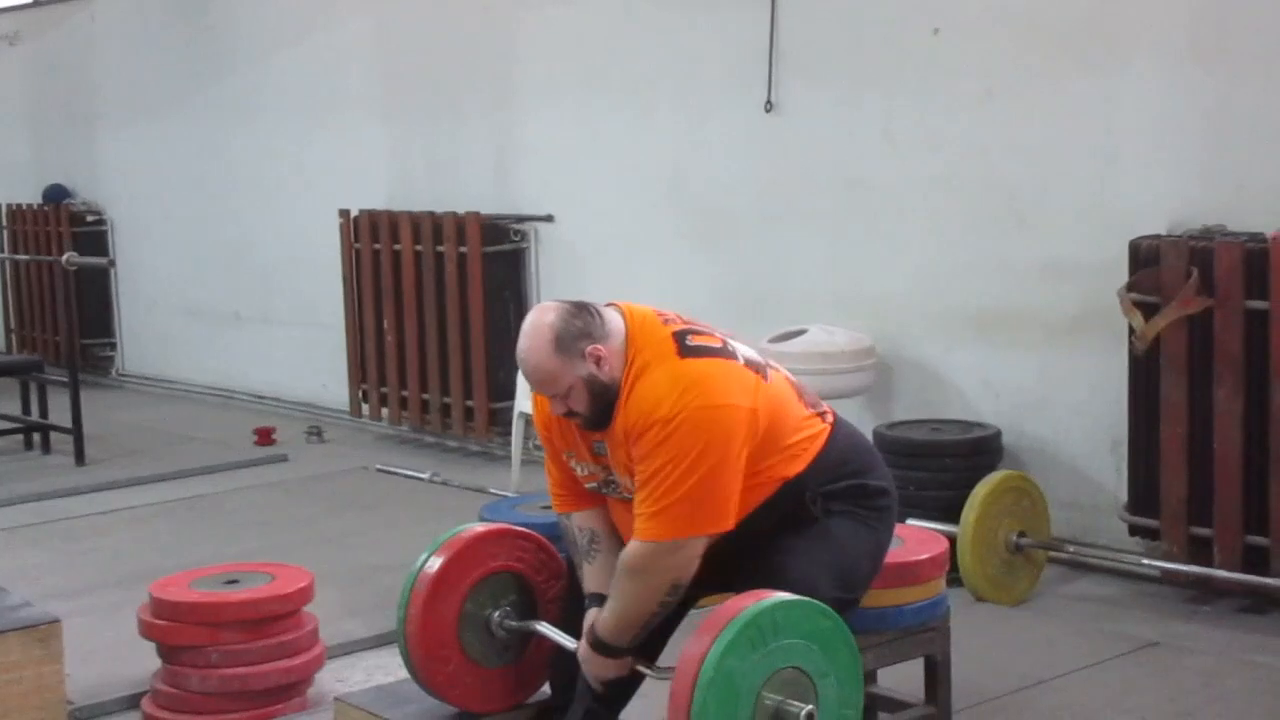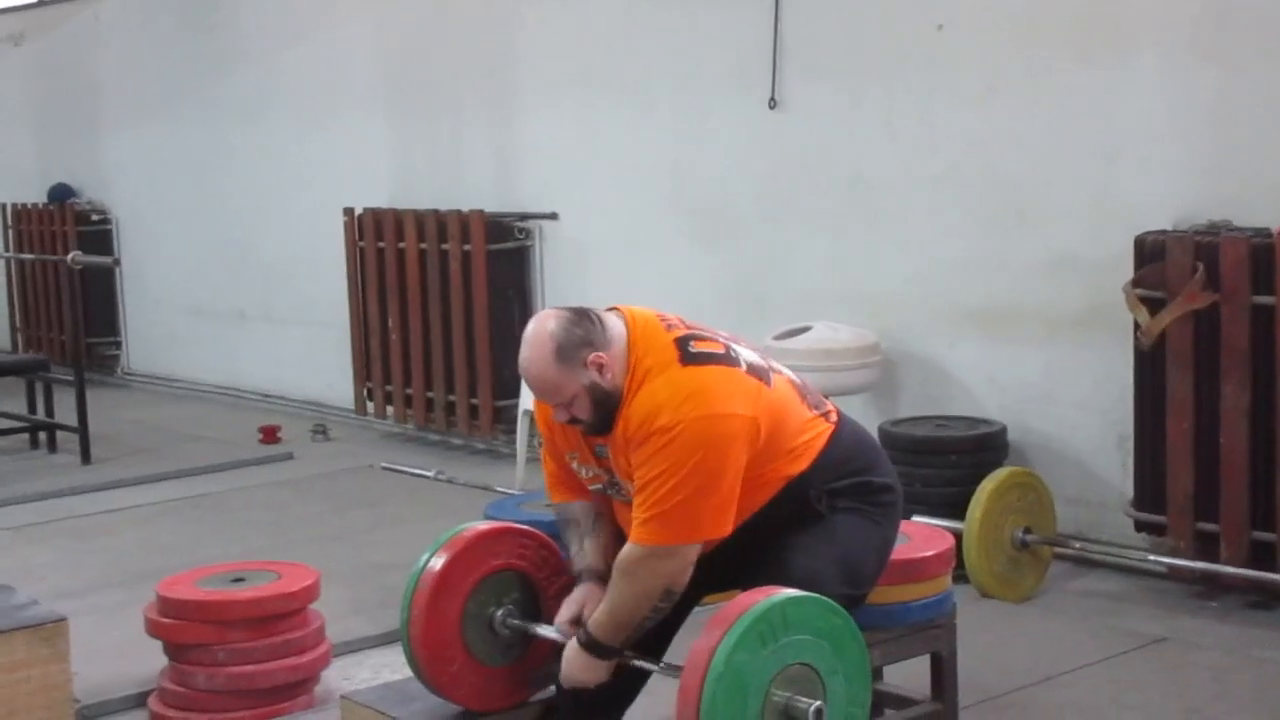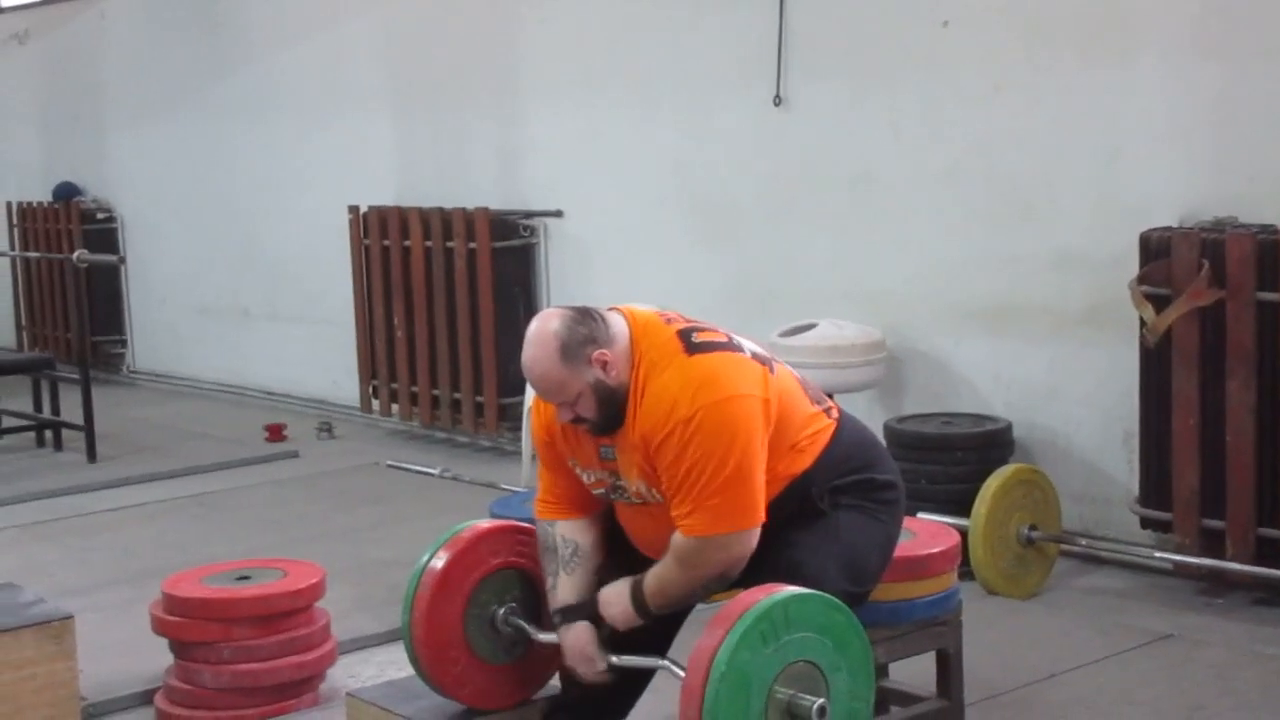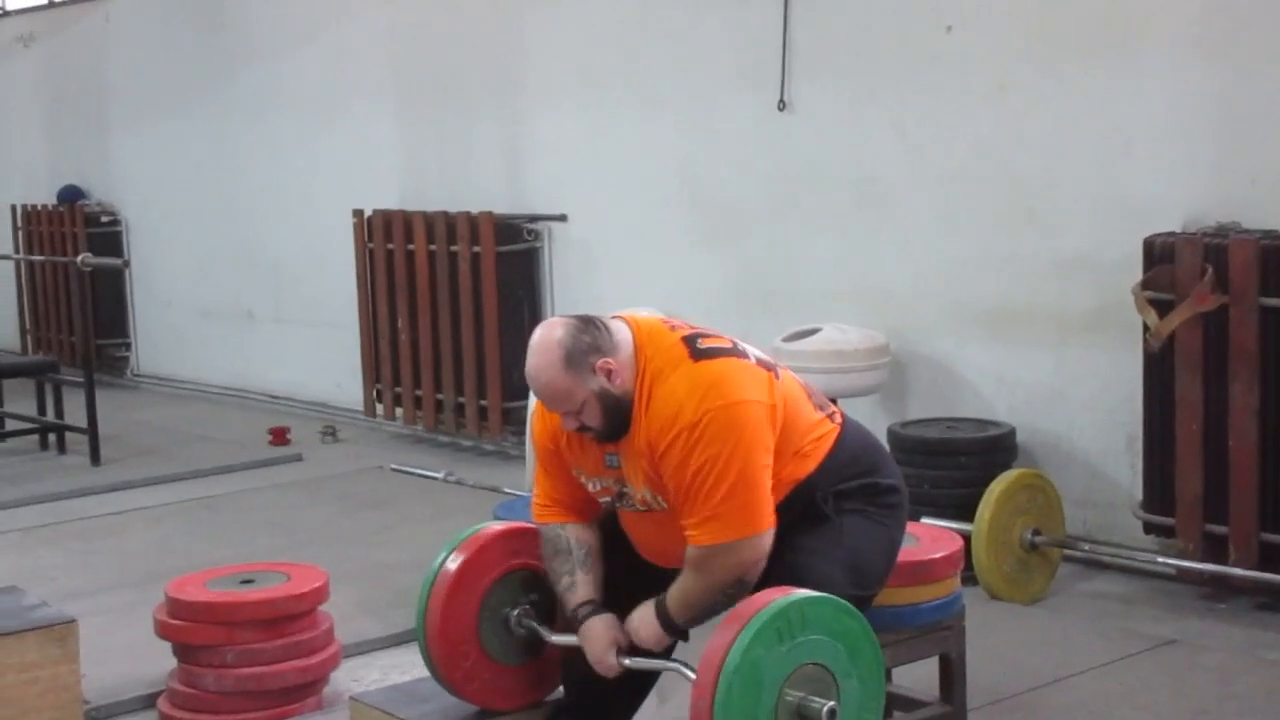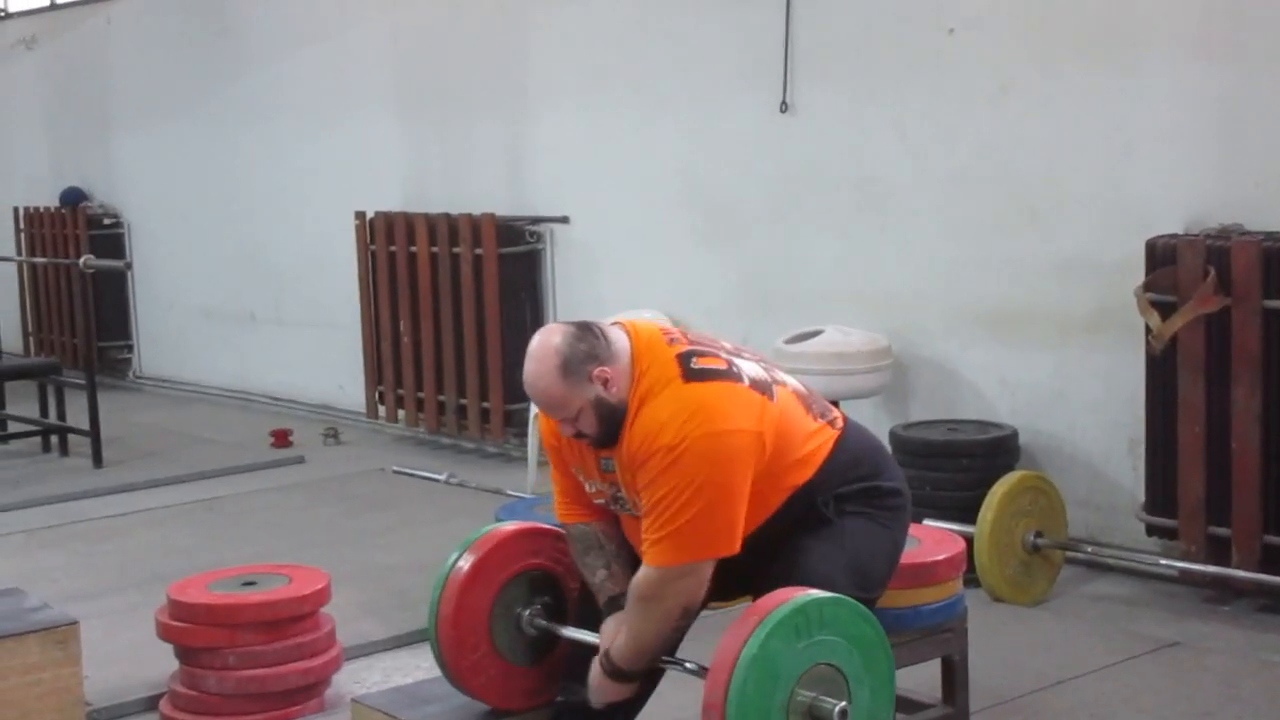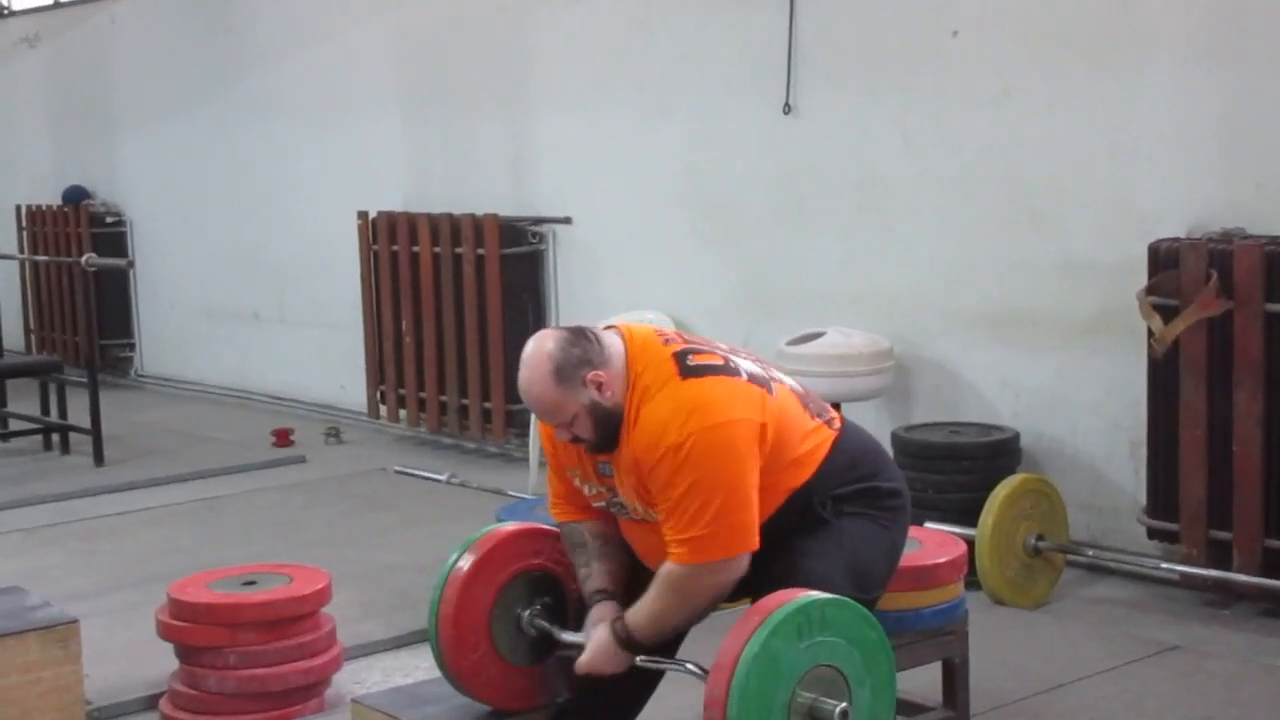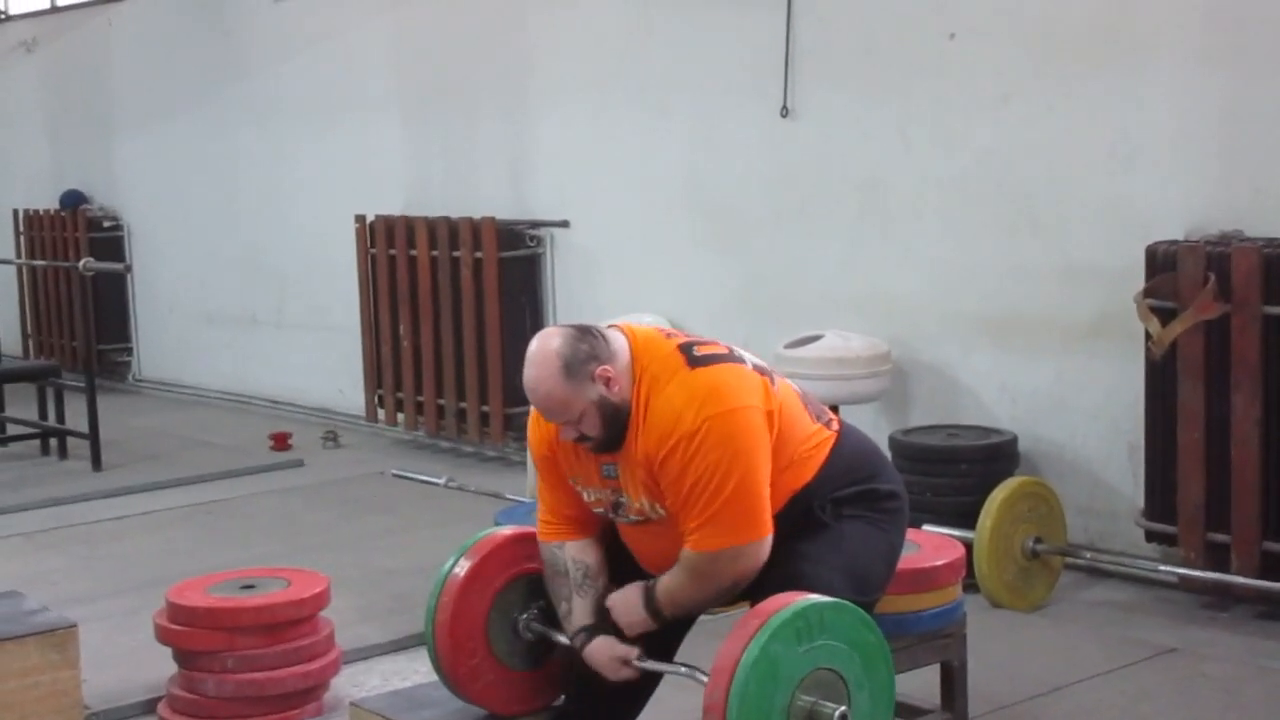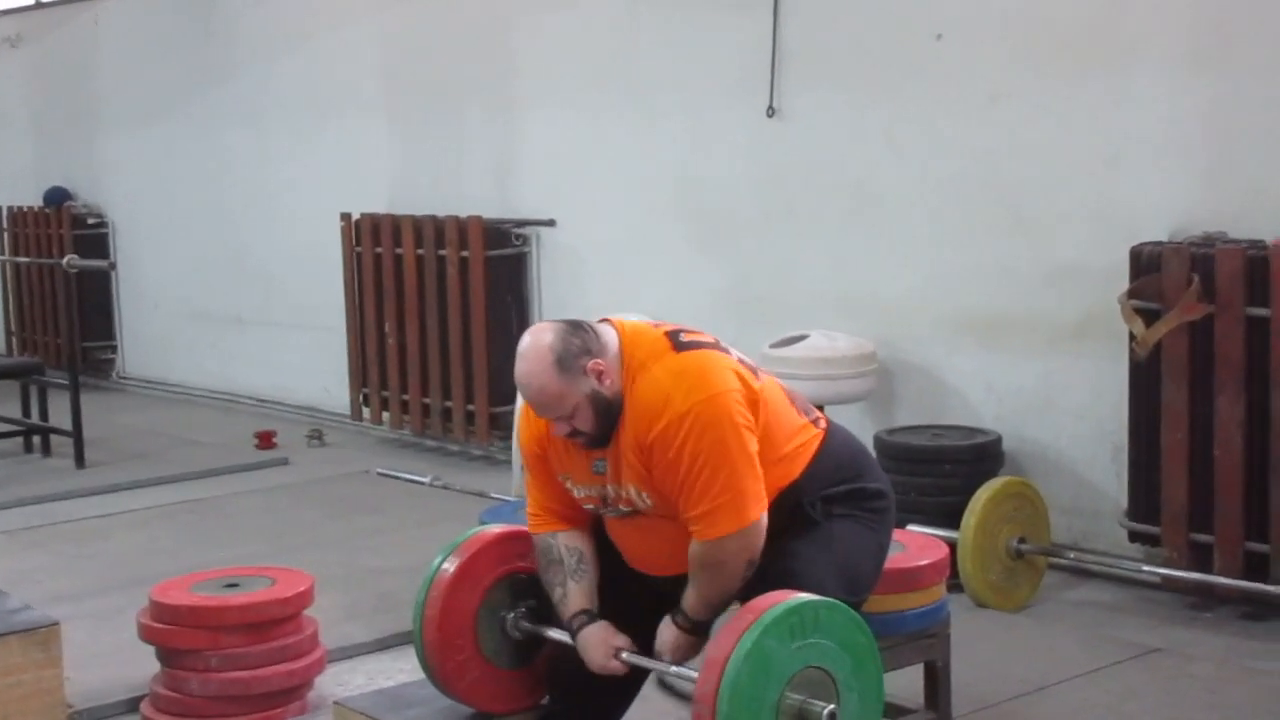
dt=0.4s
person 1, frame 1
left shoulder: (688, 391)
right shoulder: (562, 378)
left elbow: (666, 556)
right elbow: (582, 499)
left wrist: (610, 644)
right wrist: (598, 601)
right knee: (582, 623)
person 1, frame 2
left shoulder: (689, 398)
right shoulder: (568, 380)
left elbow: (659, 560)
right elbow: (577, 488)
left wrist: (597, 647)
right wrist: (590, 581)
right knee: (596, 619)
person 1, frame 3
left shoulder: (699, 385)
right shoulder: (566, 385)
left elbow: (721, 545)
right elbow: (566, 510)
left wrist: (638, 600)
right wrist: (569, 616)
right knee: (605, 619)
person 1, frame 4
left shoulder: (705, 393)
right shoulder: (567, 392)
left elbow: (733, 555)
right elbow: (562, 512)
left wrist: (666, 618)
right wrist: (587, 611)
person 1, frame 5
left shoulder: (693, 413)
right shoulder: (570, 398)
left elbow: (676, 579)
right elbow: (585, 511)
left wrist: (622, 668)
right wrist: (616, 607)
right knee: (601, 612)
person 1, frame 6
left shoulder: (693, 408)
right shoulder: (568, 401)
left elbow: (705, 571)
right elbow: (582, 510)
left wrist: (625, 639)
right wrist: (603, 601)
right knee: (611, 623)
person 1, frame 7
left shoulder: (700, 398)
right shoulder: (563, 404)
left elbow: (732, 556)
right elbow: (566, 528)
left wrist: (650, 604)
right wrist: (587, 634)
person 1, frame 8
left shoulder: (687, 388)
right shoulder: (551, 402)
left elbow: (733, 537)
right elbow: (557, 520)
left wrist: (690, 622)
right wrist: (583, 621)
